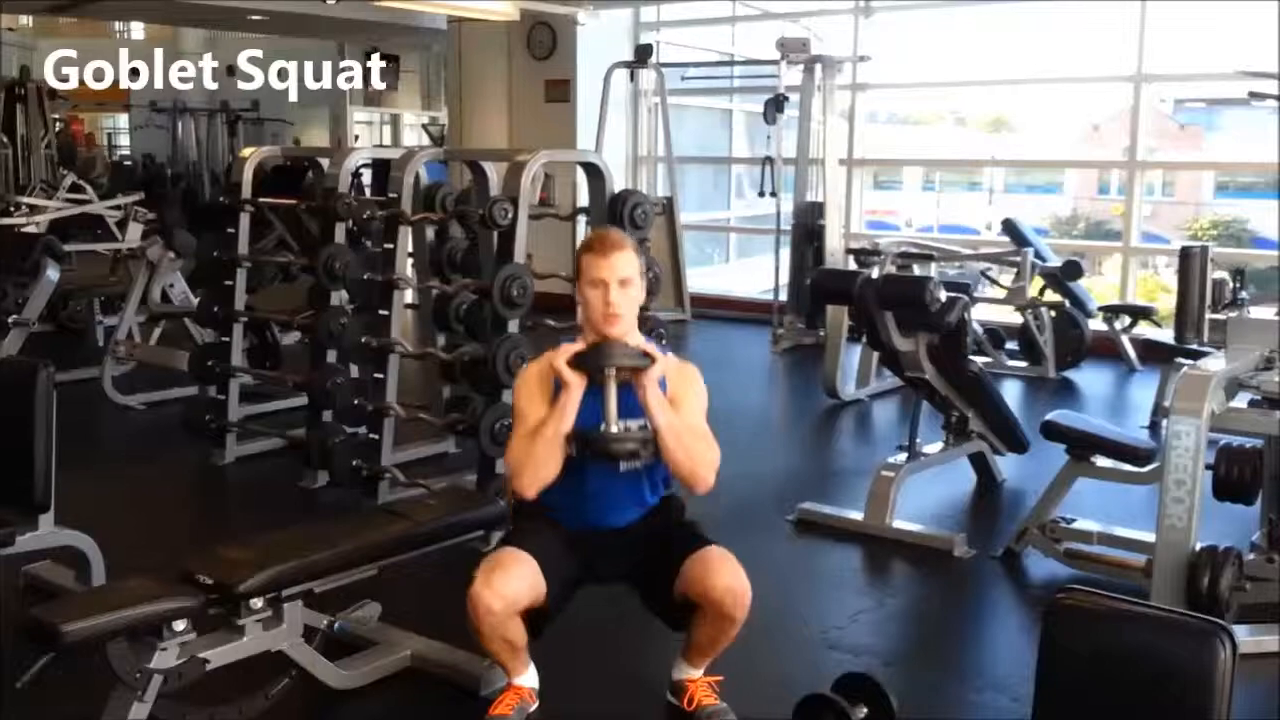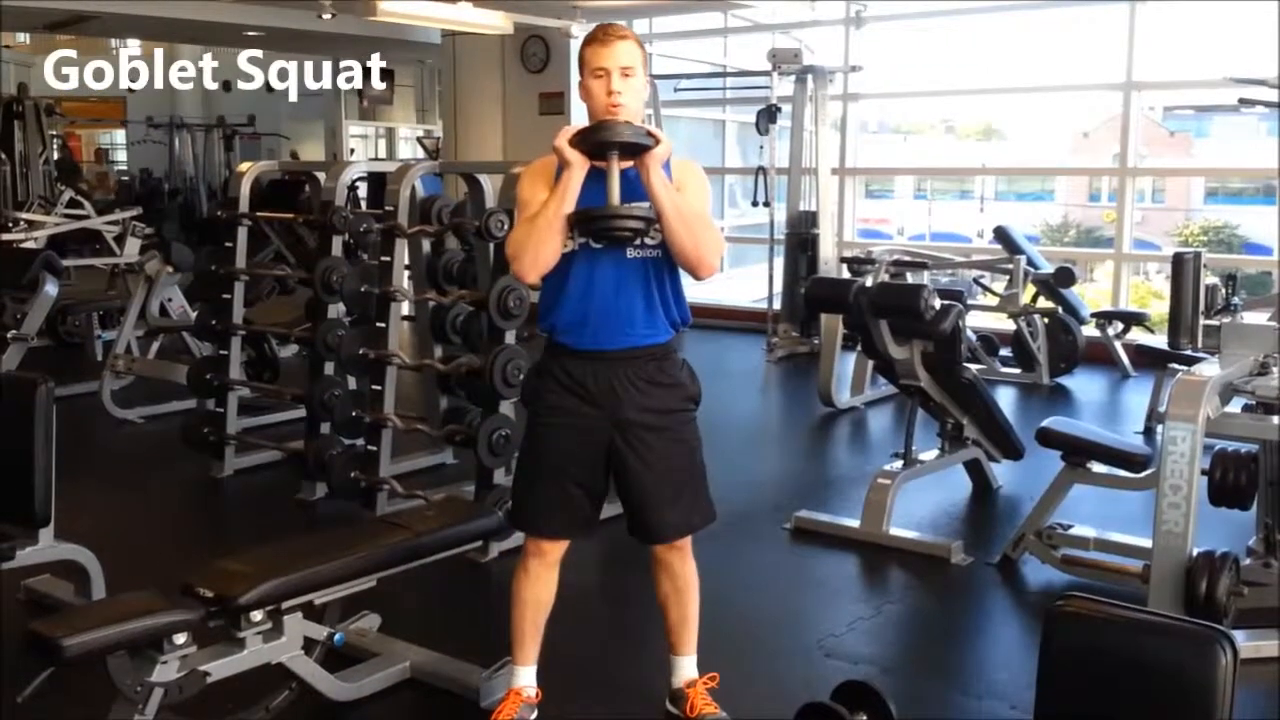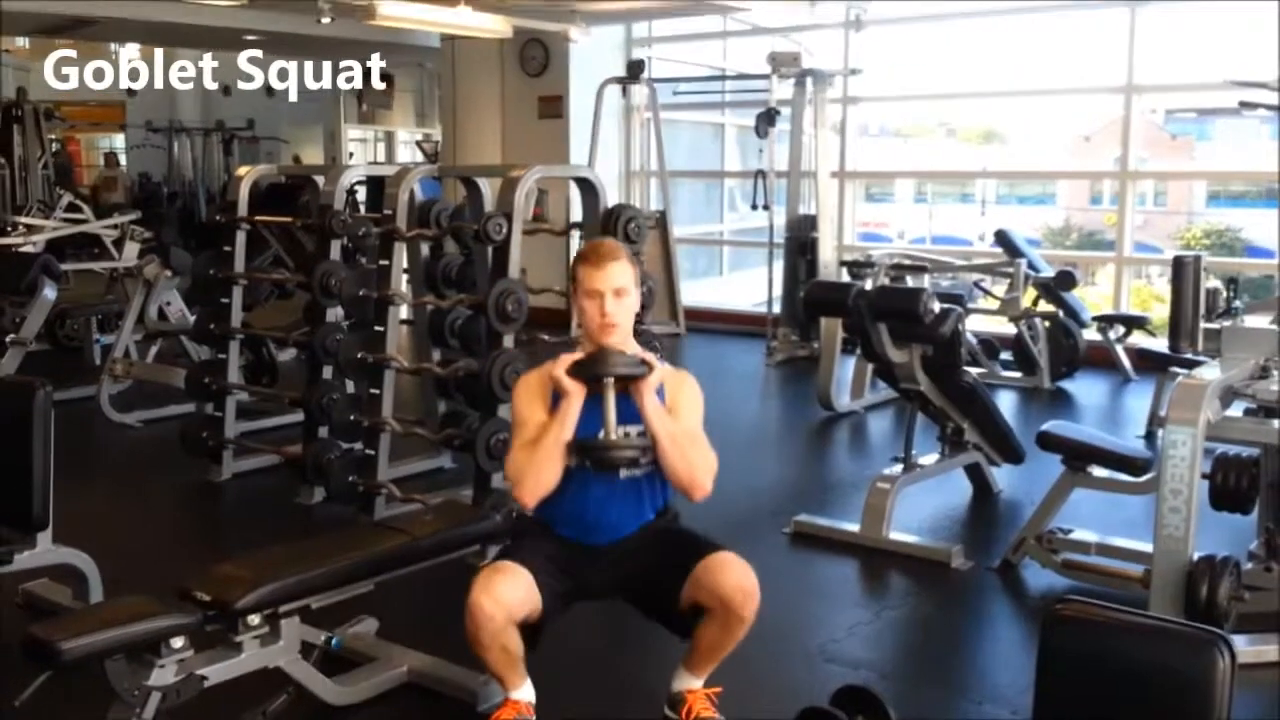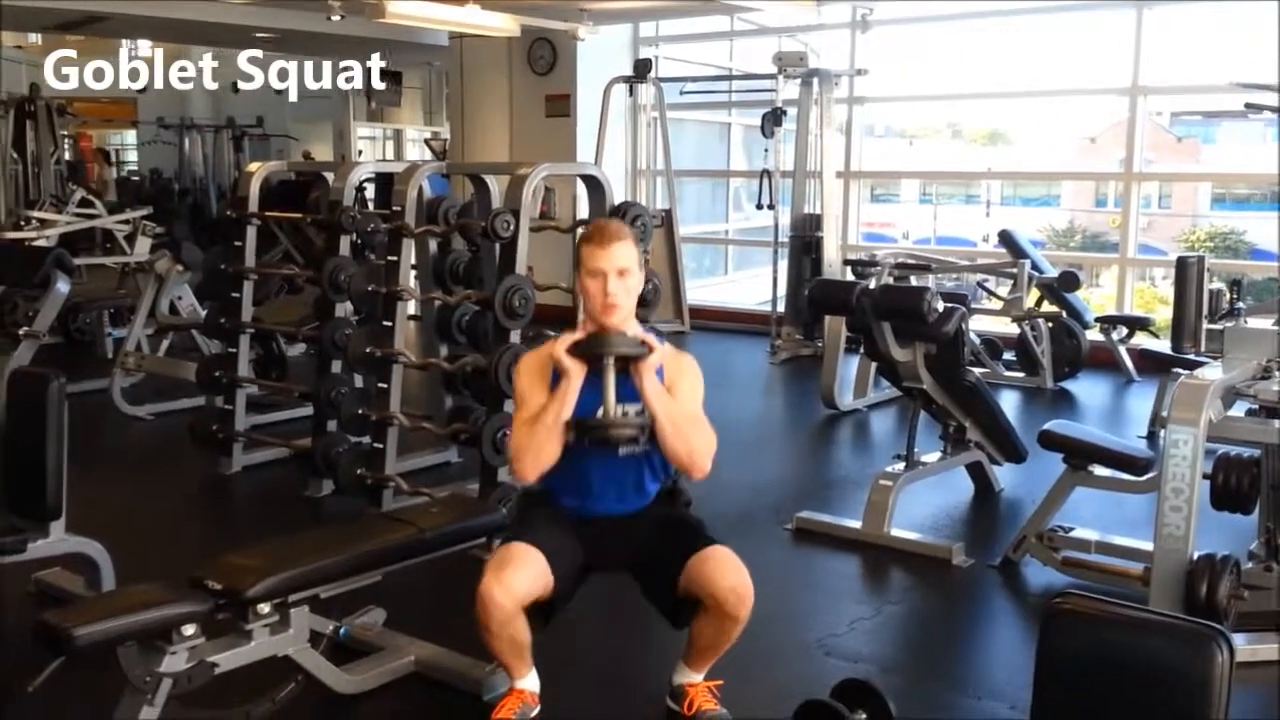
dt=1s
person 1, frame 1
left shoulder: (677, 375)
right shoulder: (543, 376)
left elbow: (702, 478)
right elbow: (525, 484)
left wrist: (650, 393)
right wrist: (571, 393)
left hip: (648, 525)
right hip: (560, 527)
left knee: (730, 594)
right knee: (489, 598)
left ankle: (688, 677)
person 1, frame 2
left shoulder: (680, 171)
right shoulder: (547, 172)
left elbow: (705, 263)
right elbow: (527, 266)
left wrist: (651, 174)
right wrist: (576, 172)
left hip: (652, 376)
right hip: (569, 377)
left knee: (672, 542)
right knee: (543, 546)
person 1, frame 3
left shoulder: (675, 384)
right shoulder: (540, 385)
left elbow: (698, 485)
right elbow: (528, 491)
left wrist: (647, 400)
right wrist: (573, 401)
left hip: (645, 538)
right hip: (559, 542)
left knee: (739, 588)
right knee: (486, 604)
person 1, frame 4
left shoulder: (674, 364)
right shoulder: (543, 363)
left elbow: (698, 465)
right elbow: (526, 470)
left wrist: (647, 379)
right wrist: (571, 380)
left hip: (650, 515)
right hip: (564, 516)
left knee: (733, 592)
right knee: (497, 595)
